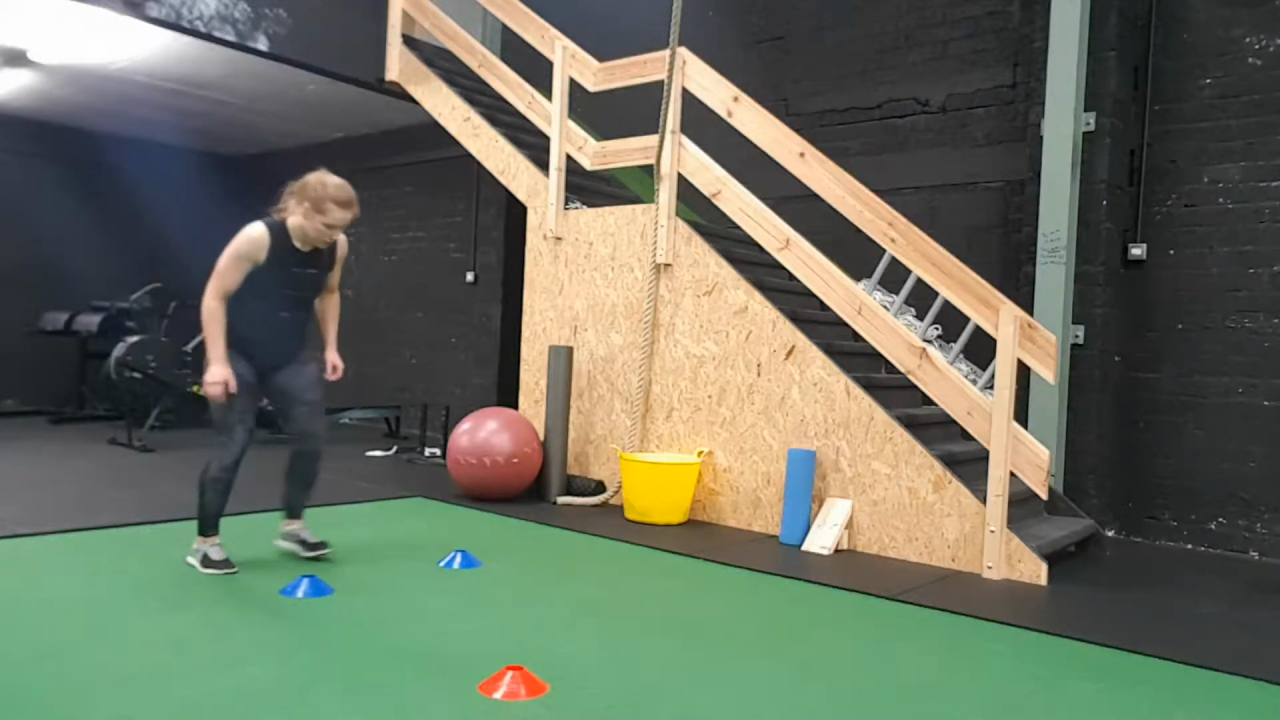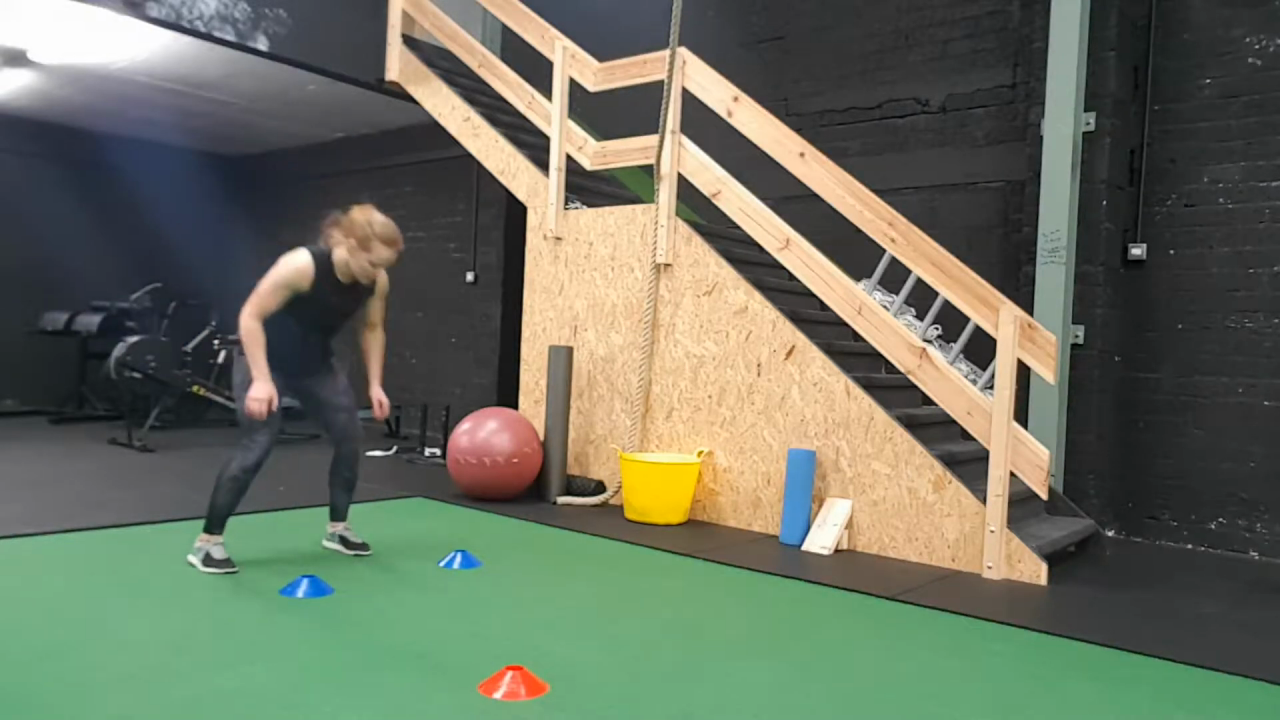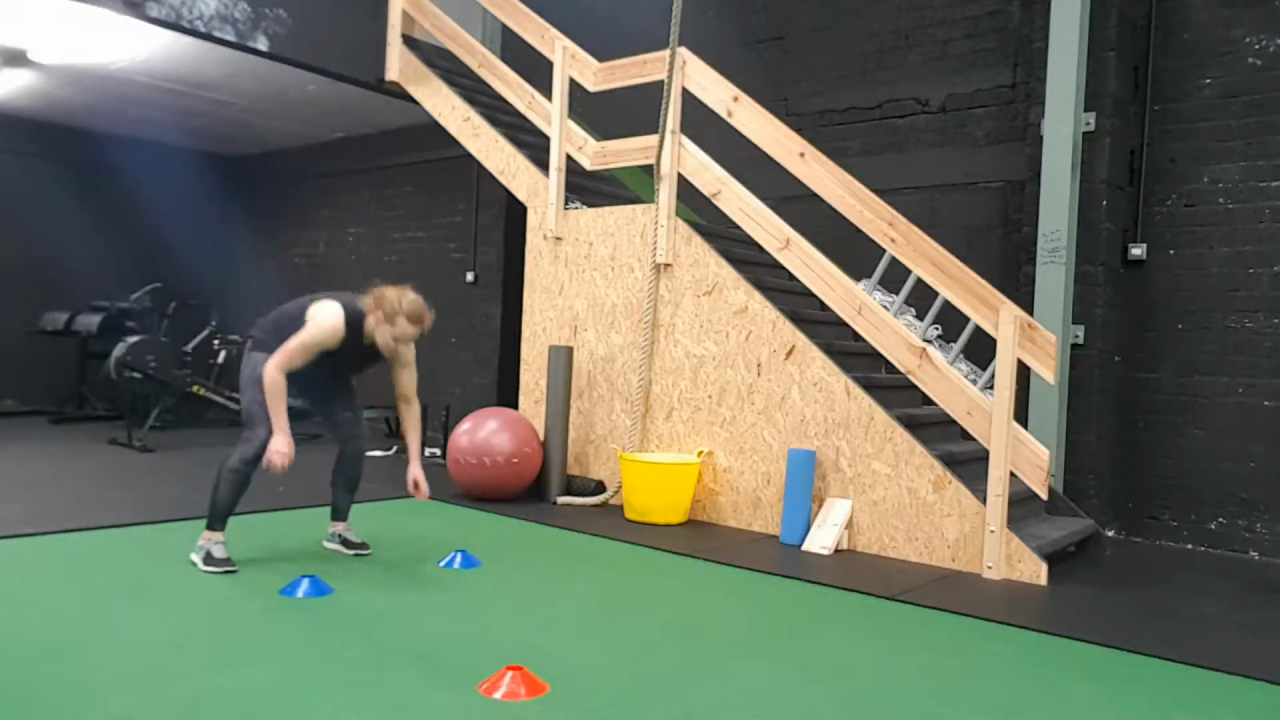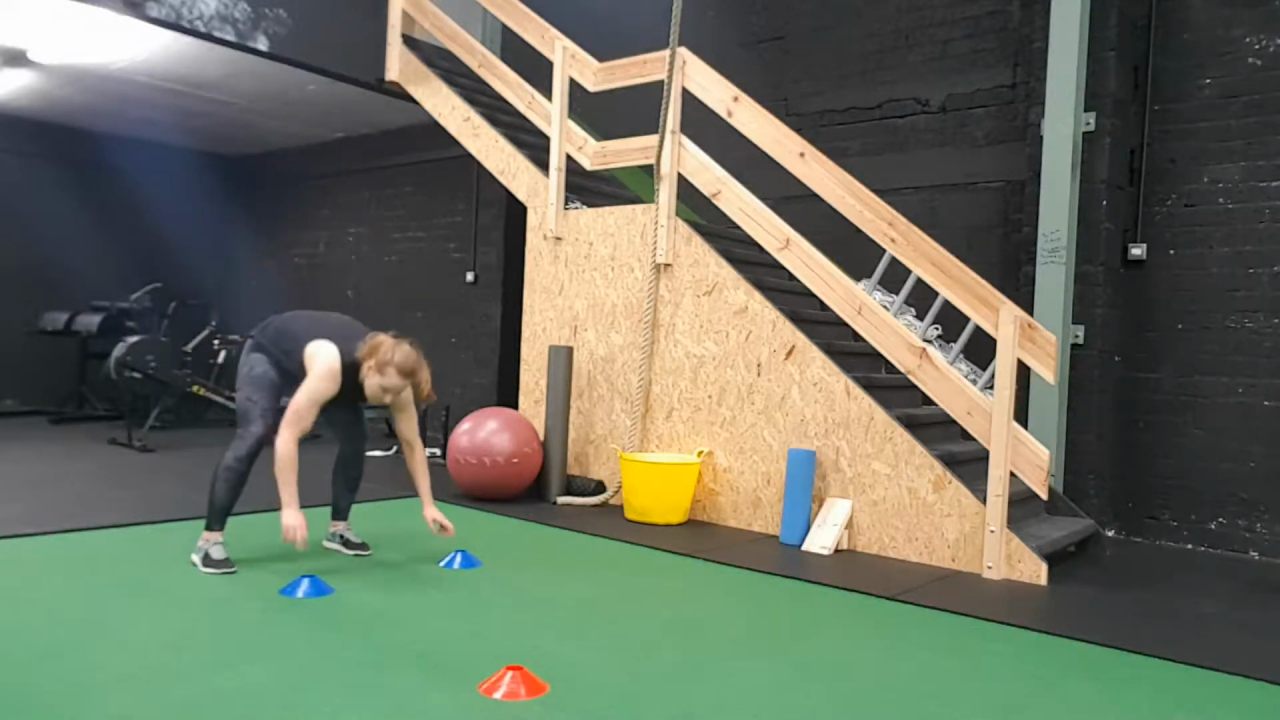
dt=0.2s
person 1, frame 1
left shoulder: (337, 247)
right shoulder: (258, 237)
right elbow: (215, 297)
left wrist: (331, 347)
right wrist: (216, 362)
left hip: (291, 357)
right hip: (238, 354)
left knee: (311, 437)
right knee: (234, 445)
left ankle: (292, 527)
right ankle: (204, 543)
person 1, frame 2
left shoulder: (376, 281)
right shoulder: (301, 265)
left elbow: (372, 329)
right elbow: (251, 317)
left wrist: (375, 384)
right wrist: (261, 380)
left hip: (316, 365)
right hip: (267, 361)
left knee: (349, 437)
right knee: (257, 446)
left ankle: (337, 528)
right ankle: (207, 542)
person 1, frame 3
left shoulder: (400, 343)
right shoulder: (333, 322)
left elbow: (408, 401)
right elbow: (275, 368)
left wrist: (414, 464)
right wrist: (281, 434)
right hip: (269, 351)
left knee: (353, 436)
right knee: (257, 438)
left ankle: (338, 528)
right ankle: (209, 539)
person 1, frame 4
left shoulder: (396, 376)
right shoulder: (328, 370)
left elbow: (411, 443)
right elbow: (286, 437)
left wrist: (427, 504)
right wrist: (290, 508)
left hip: (311, 366)
right hip: (268, 352)
left knee: (355, 438)
right knee: (254, 434)
left ankle: (338, 528)
right ankle: (210, 540)
